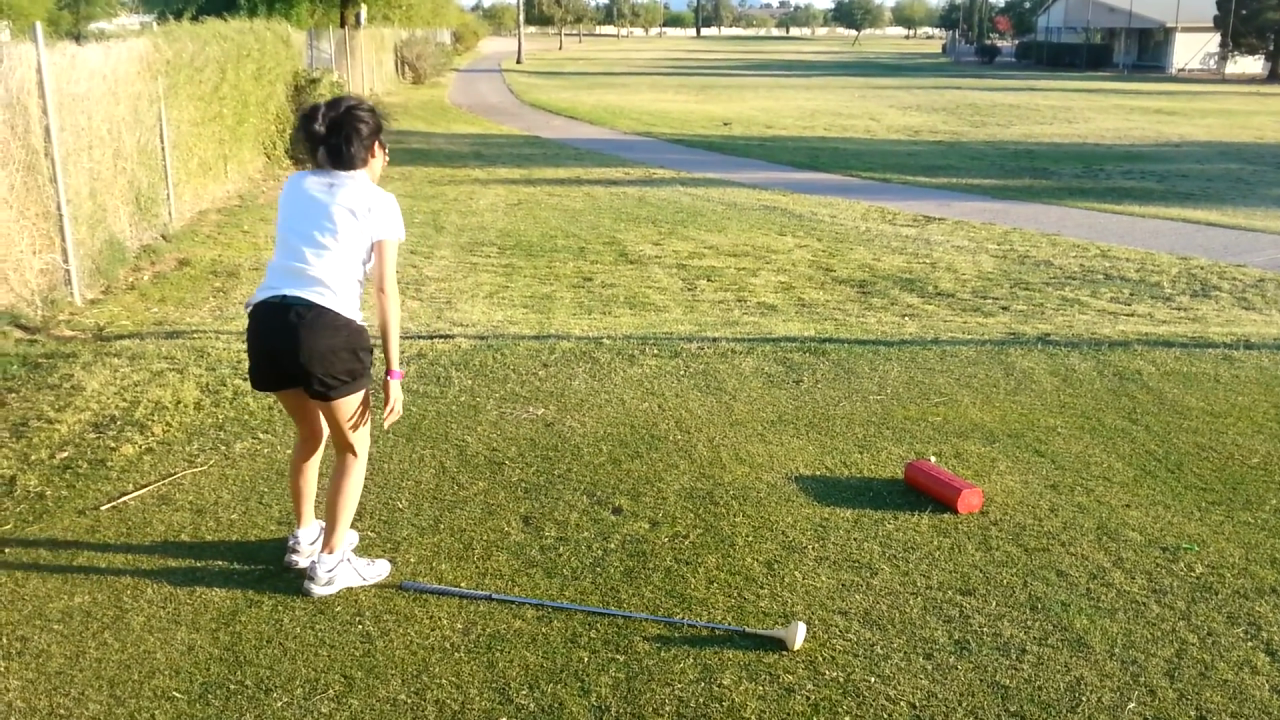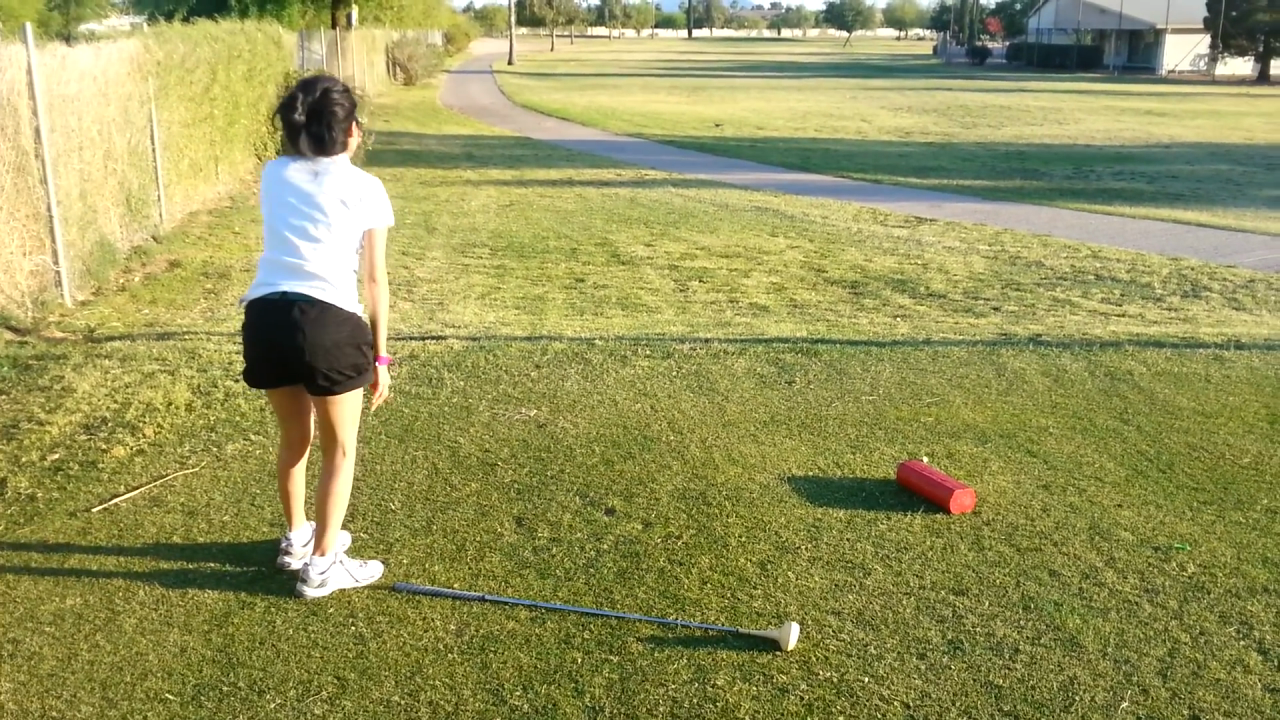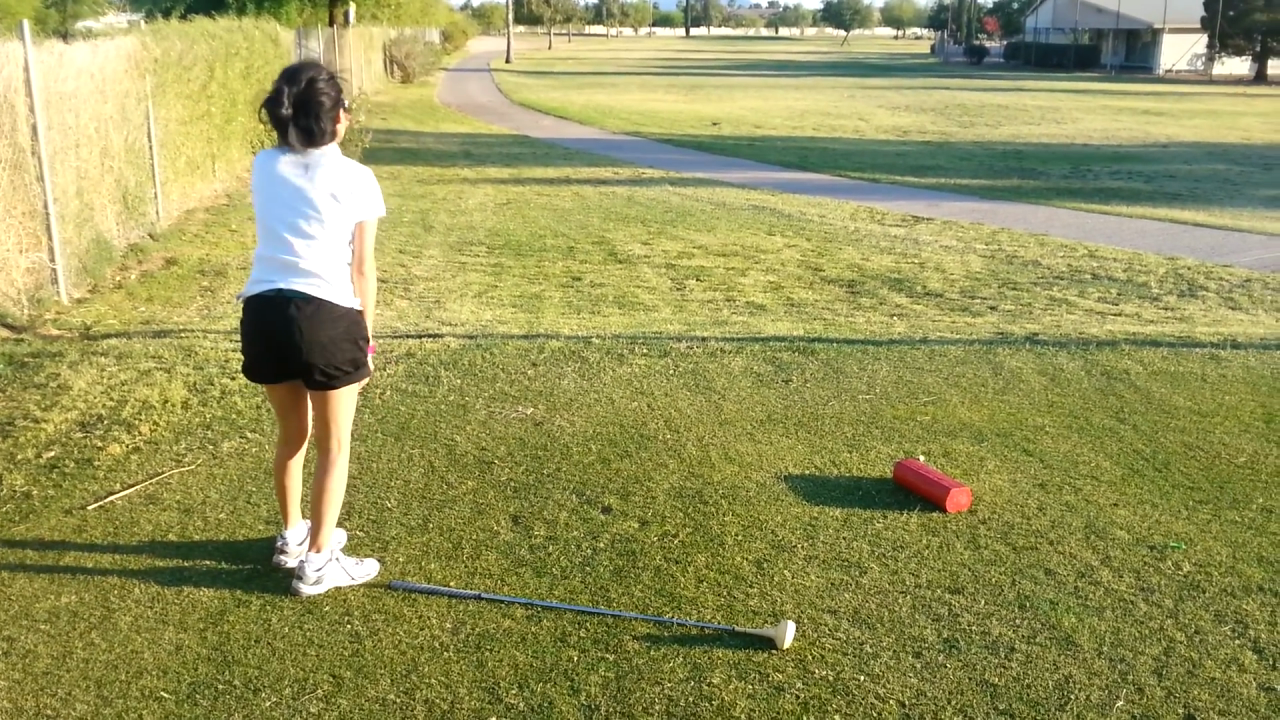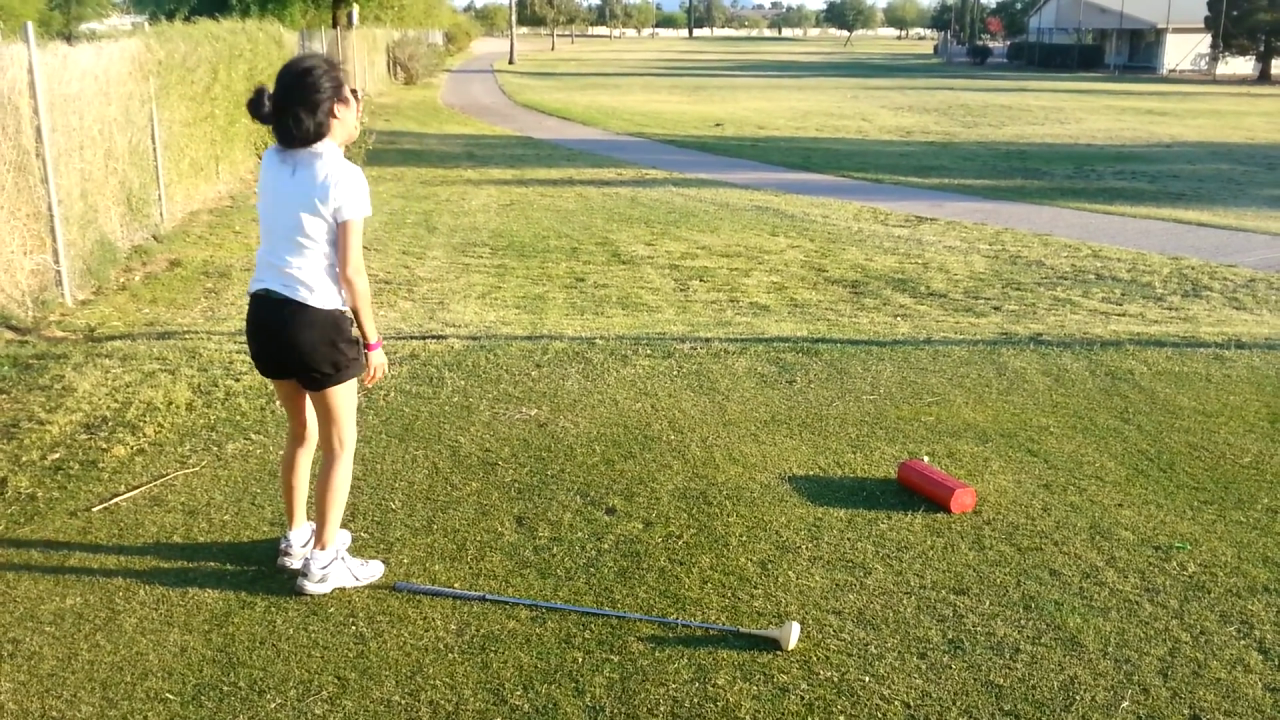
dt=0.2s
person 1, frame 1
left shoulder: (294, 187)
right shoulder: (378, 202)
right elbow: (385, 289)
right wrist: (392, 371)
left hip: (267, 321)
right hip: (326, 328)
left knee: (310, 434)
right knee: (353, 447)
left ankle: (304, 538)
right ankle: (330, 563)
person 1, frame 2
left shoulder: (273, 175)
right shoulder: (364, 187)
right elbow: (374, 279)
right wrist: (381, 355)
left hip: (265, 317)
right hip: (328, 323)
left knee: (294, 438)
right knee: (339, 450)
left ankle: (297, 540)
right ankle: (322, 565)
person 1, frame 3
left shoulder: (263, 167)
right shoulder: (355, 178)
right elbow: (362, 270)
right wrist: (367, 340)
left hip: (262, 314)
right hip: (324, 318)
left knee: (291, 434)
right knee: (334, 445)
left ankle: (293, 537)
right ankle: (317, 562)
person 1, frame 4
left shoulder: (276, 162)
right shoulder: (339, 174)
right elbow: (350, 269)
left wrist: (340, 143)
right wrist: (371, 340)
left hip: (265, 313)
right hip: (312, 321)
left knee: (303, 430)
right knee: (337, 441)
left ankle: (297, 538)
right ankle: (323, 562)
